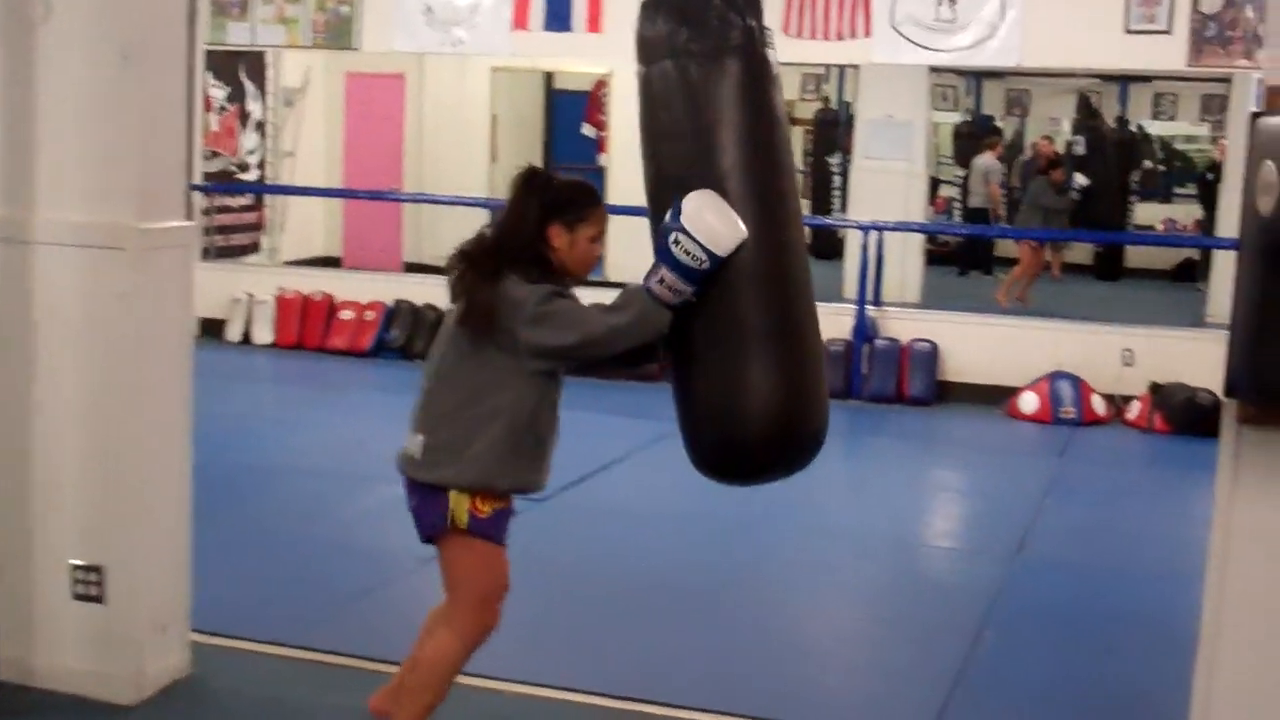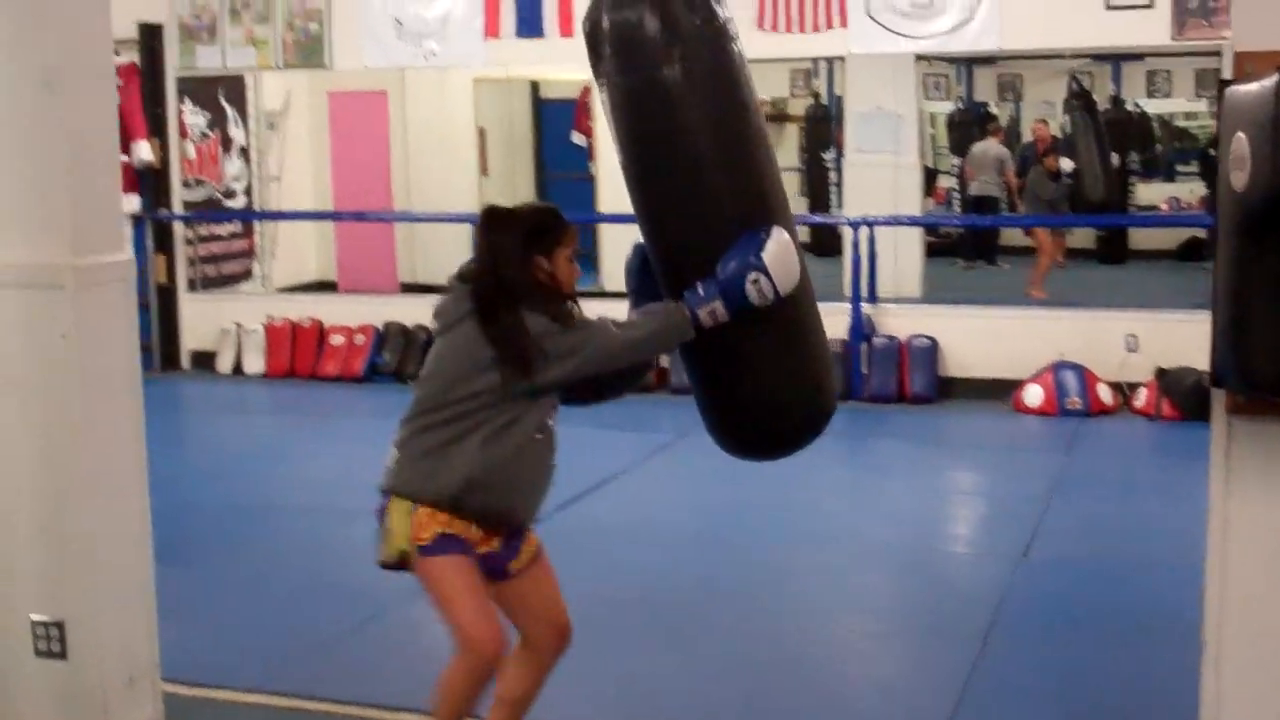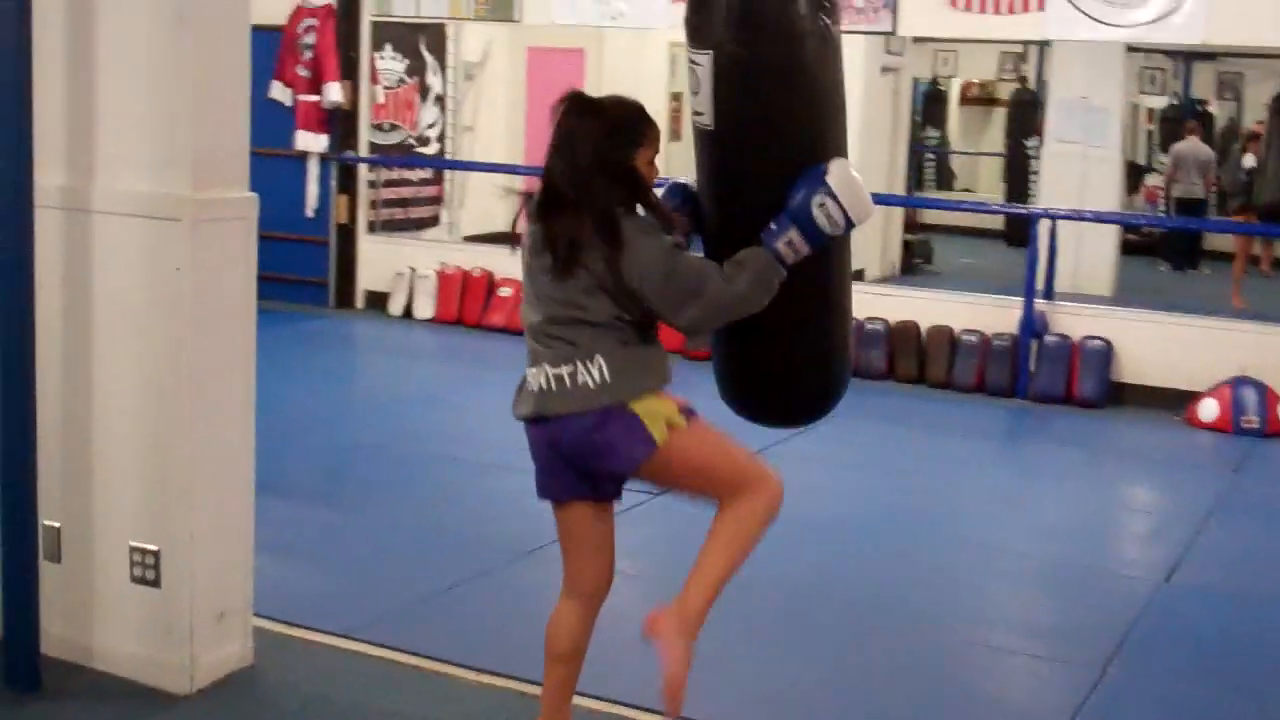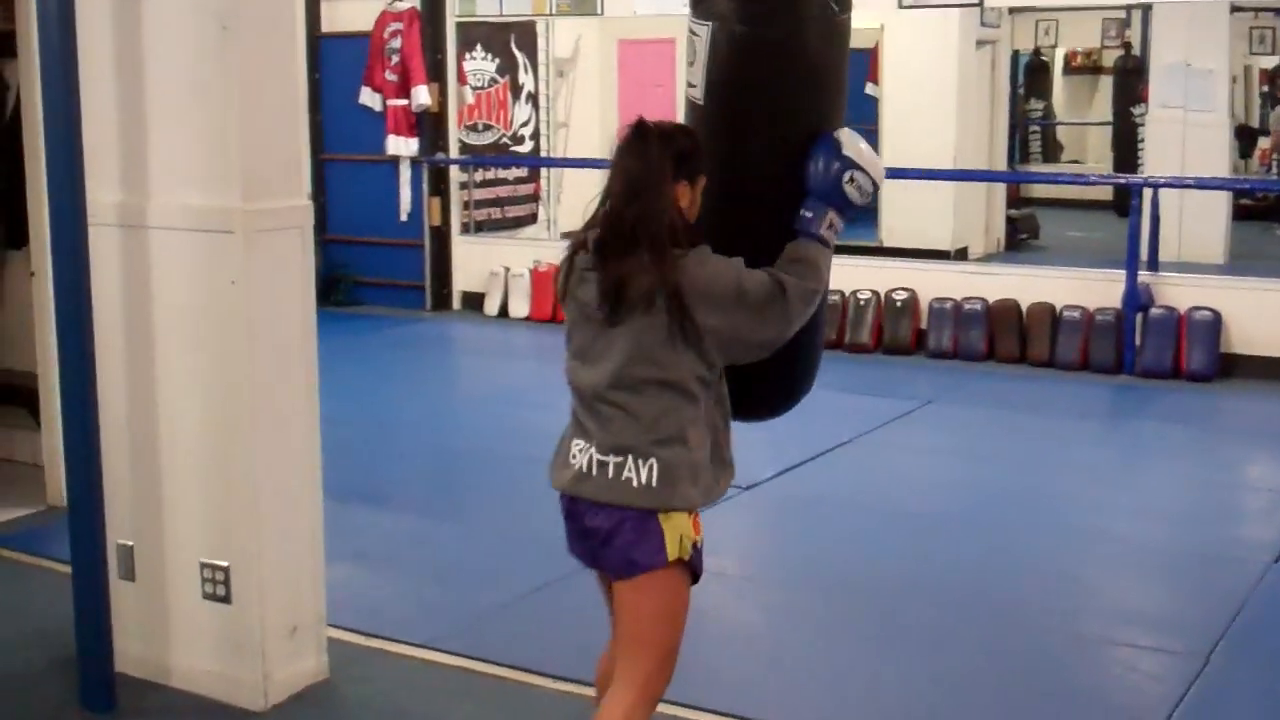
dt=0.4s
person 1, frame 1
left shoulder: (534, 288)
right shoulder: (519, 298)
left elbow: (597, 341)
right elbow: (600, 331)
left hip: (469, 467)
right hip: (460, 474)
left knee: (478, 596)
right knee: (477, 617)
person 1, frame 2
left shoulder: (516, 319)
right shoulder: (523, 329)
left elbow: (593, 378)
right elbow: (614, 345)
left wrist: (648, 309)
right wrist: (710, 303)
left hip: (492, 511)
right hip: (430, 505)
left knee: (548, 636)
right knee: (483, 643)
person 1, frame 3
left shoulder: (550, 224)
right shoulder: (623, 231)
right elbow: (707, 302)
left wrist: (666, 224)
right wrist: (785, 241)
left hip: (552, 414)
right hip: (611, 406)
left knee: (584, 586)
right knee: (758, 492)
right ankle: (678, 620)
person 1, frame 4
left shoulder: (586, 259)
right shoulder: (693, 275)
right elbow: (781, 302)
right wrist: (822, 217)
left hip: (584, 481)
right hip: (652, 492)
left knee: (631, 646)
